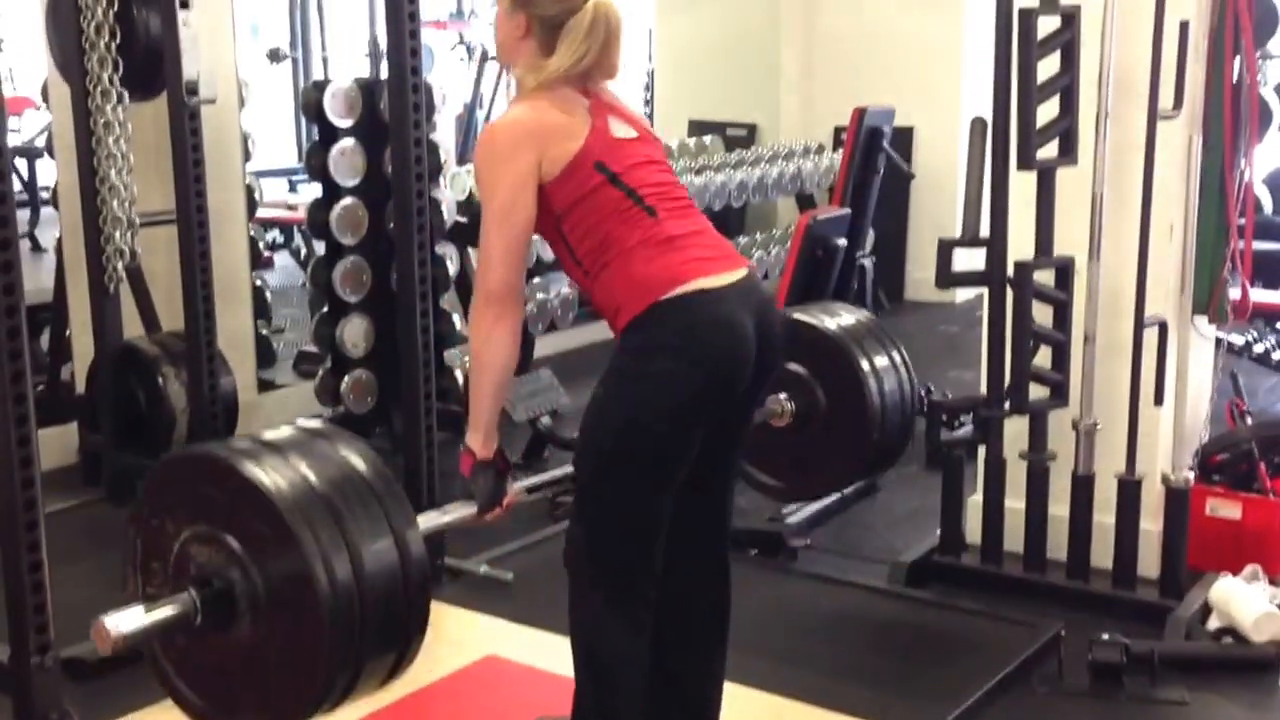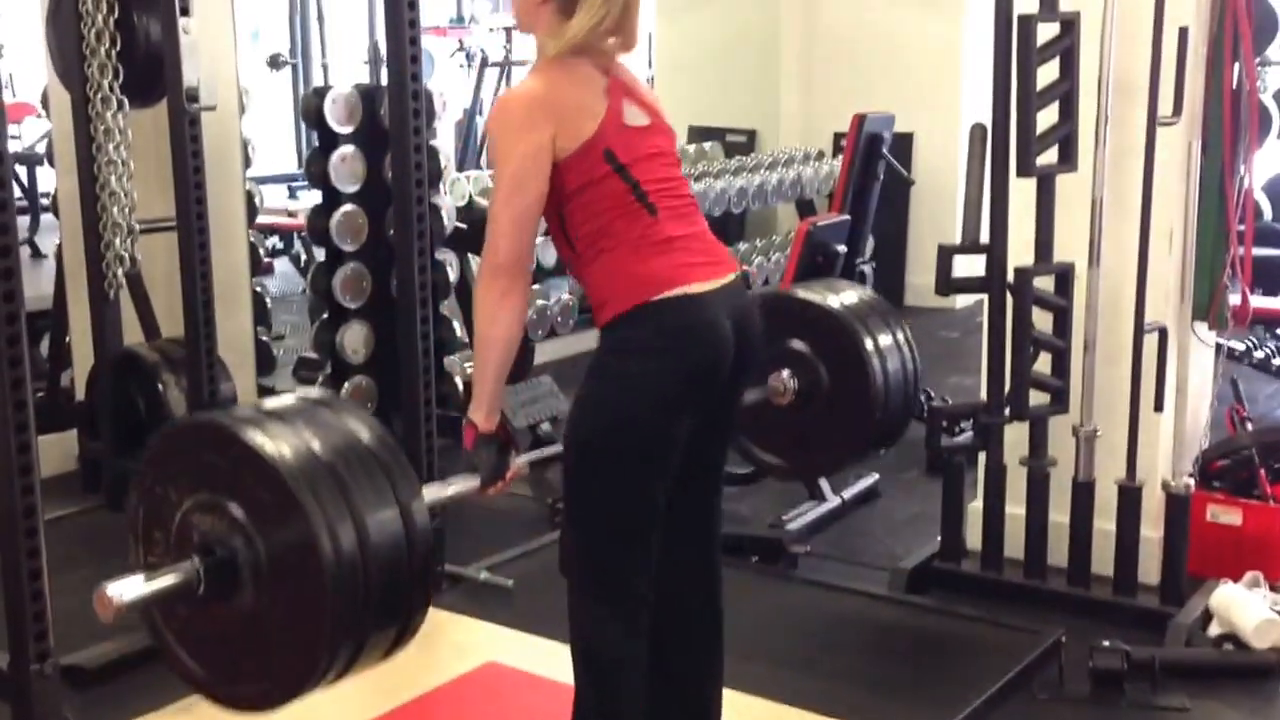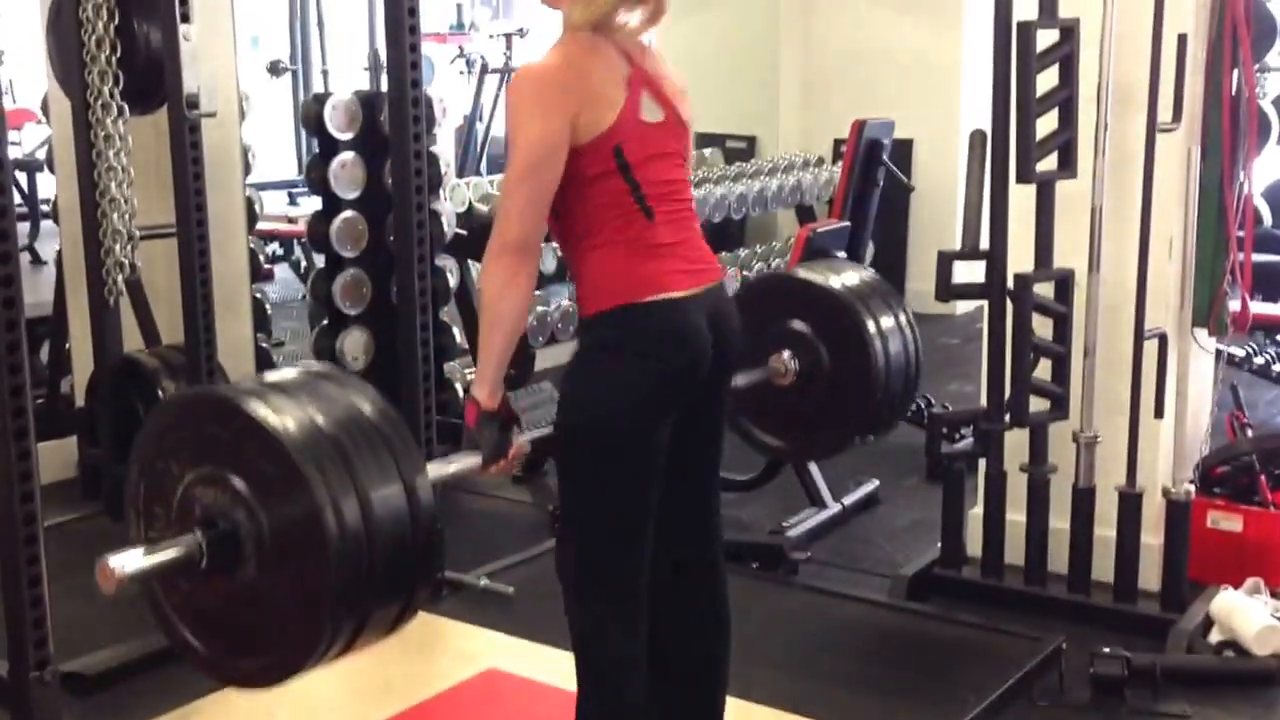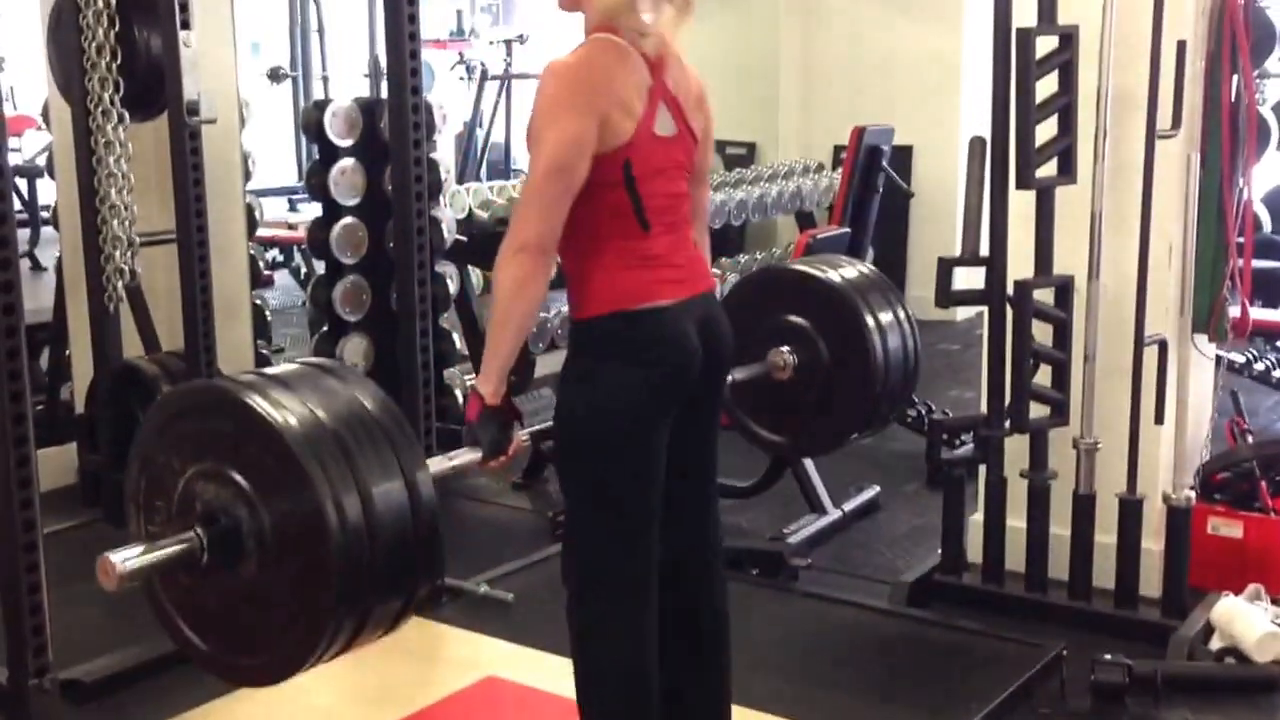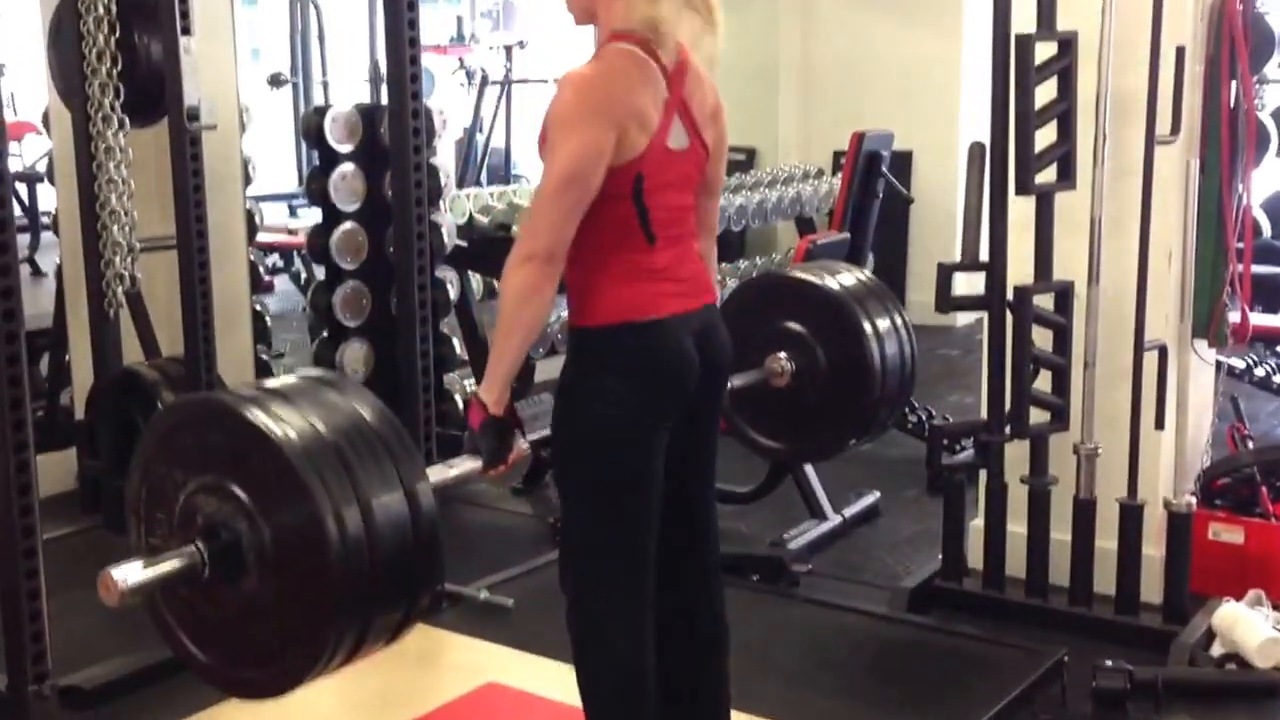
dt=0.1s
person 1, frame 1
left shoulder: (517, 129)
right shoulder: (615, 111)
left elbow: (500, 301)
left wrist: (481, 446)
left hip: (679, 335)
right hip: (750, 313)
left knee: (607, 566)
right knee: (693, 546)
person 1, frame 2
left shoulder: (532, 101)
right shoulder: (630, 84)
left elbow: (505, 272)
left wrist: (484, 420)
left hip: (655, 332)
right hip: (729, 313)
left knee: (606, 567)
right knee: (686, 548)
person 1, frame 3
left shoulder: (552, 77)
right shoulder: (654, 68)
left elbow: (515, 250)
left wrist: (487, 396)
left hip: (635, 334)
right hip: (709, 315)
left knee: (601, 570)
right knee: (688, 549)
person 1, frame 4
left shoulder: (581, 75)
right shoulder: (677, 68)
left elbow: (532, 244)
left wrist: (489, 389)
left hip: (624, 345)
right hip: (698, 327)
left knee: (610, 576)
right knee: (689, 553)
person 1, frame 5
left shoulder: (598, 85)
right shoulder: (696, 82)
left elbow: (540, 255)
left wrist: (492, 399)
left hip: (623, 355)
right hip: (697, 337)
left knee: (607, 583)
right knee: (687, 560)
